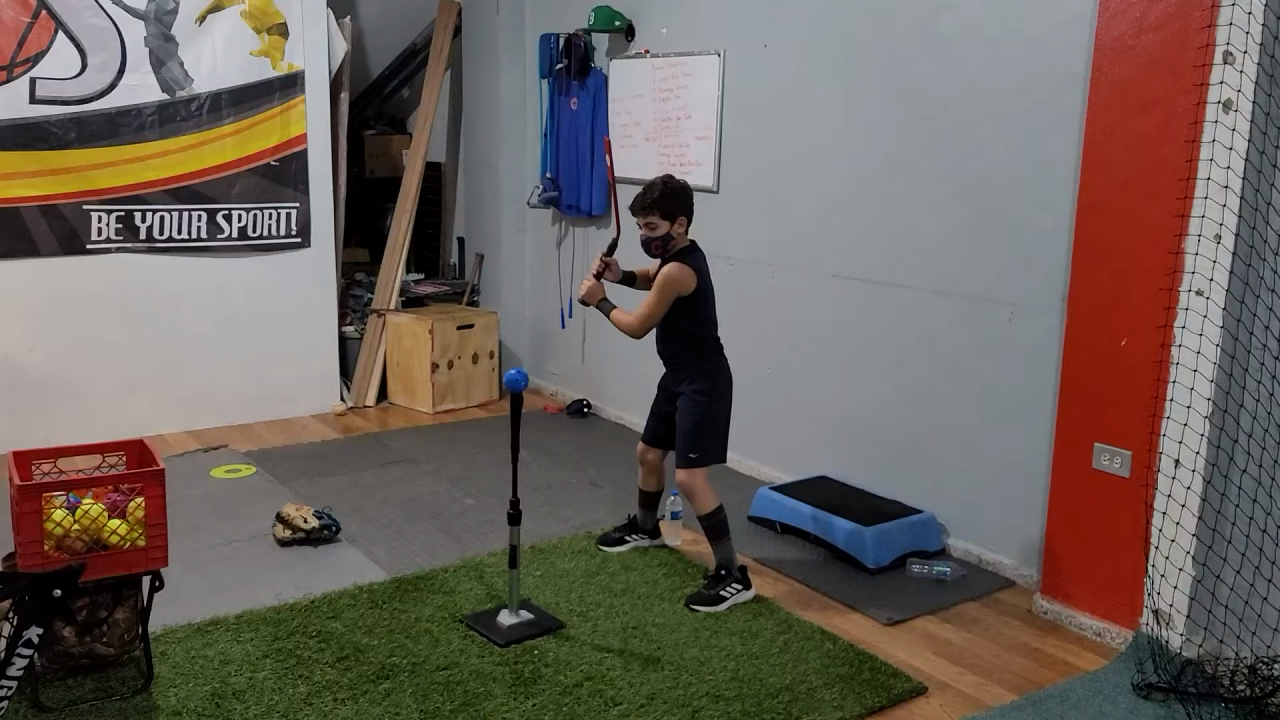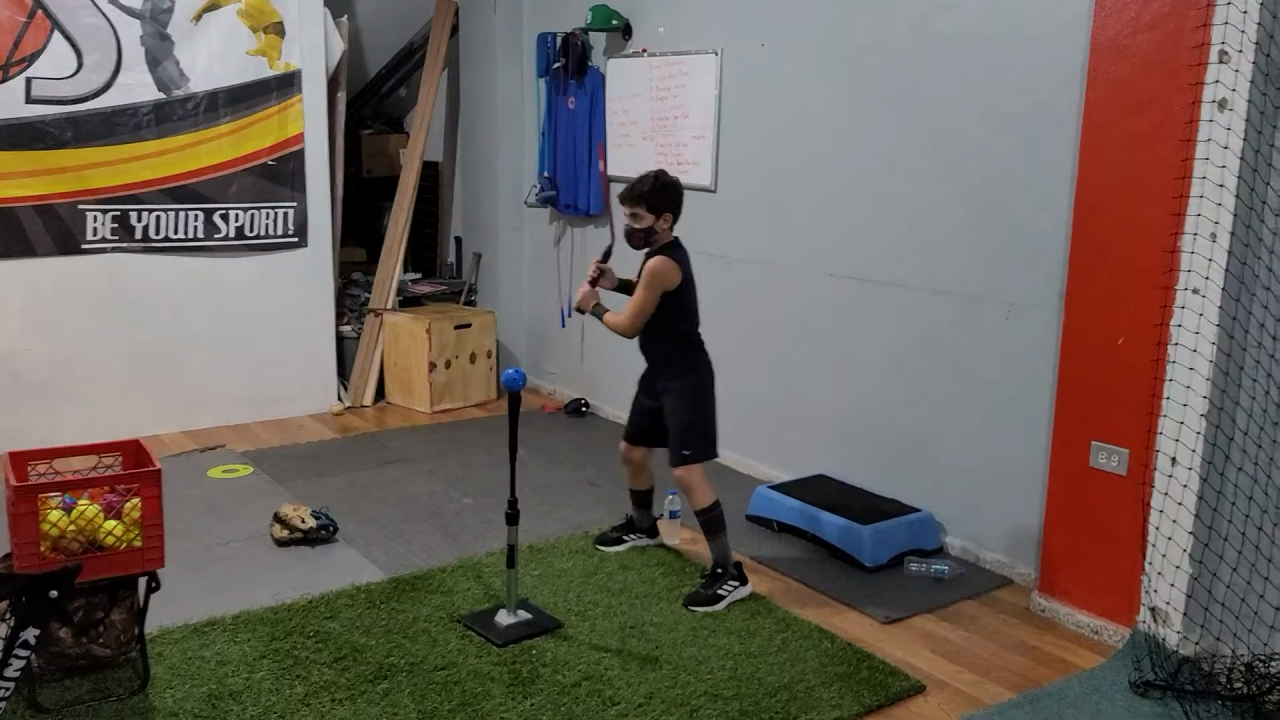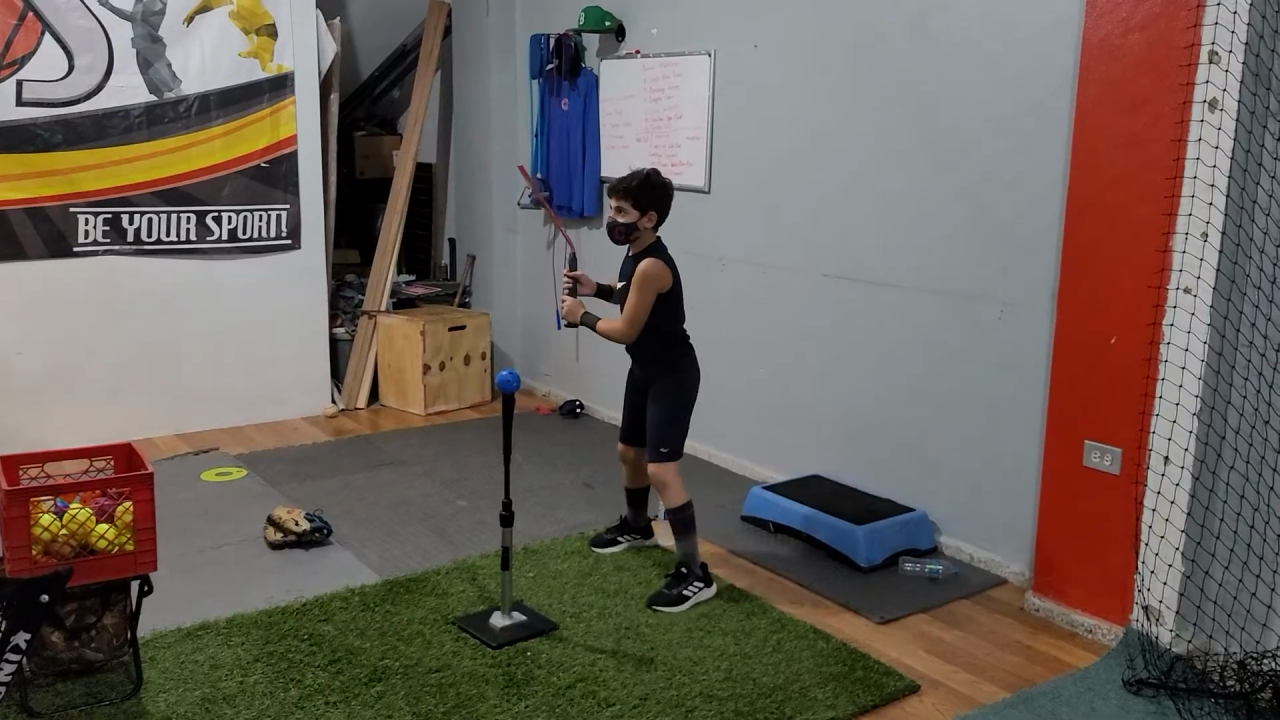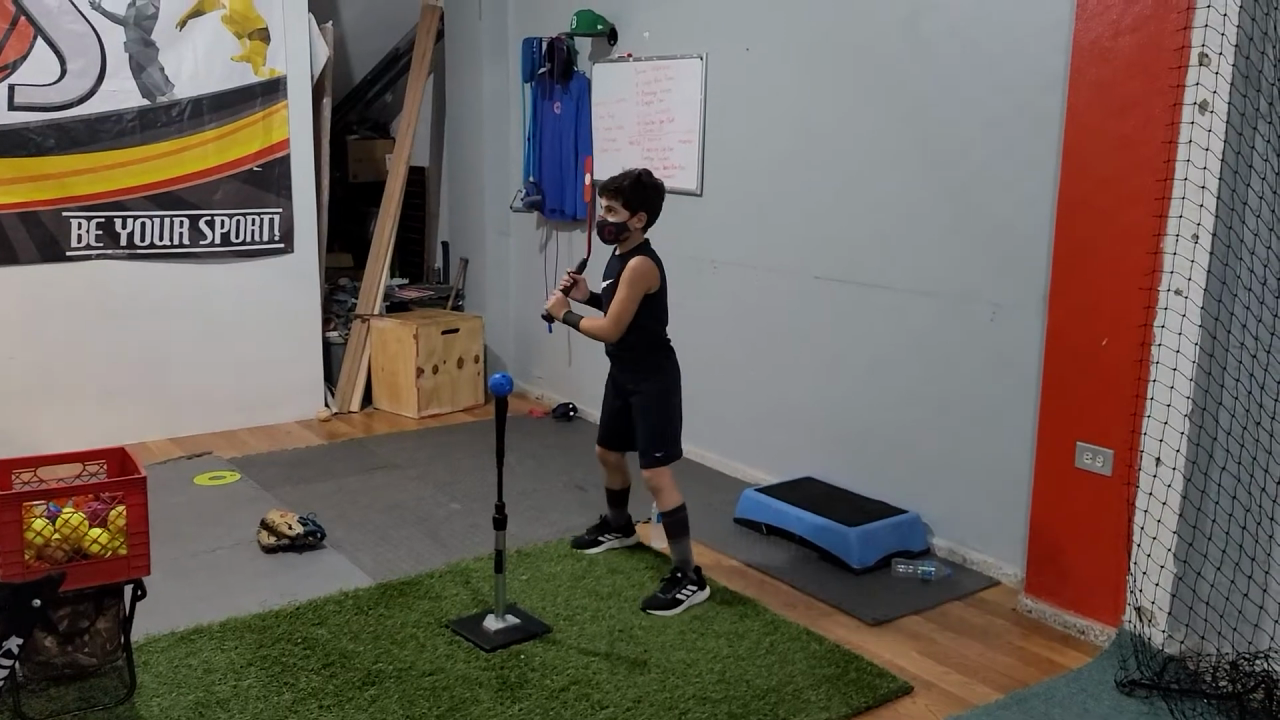
dt=0.4s
person 1, frame 1
left shoulder: (678, 270)
right shoulder: (678, 255)
left elbow: (637, 326)
right elbow: (650, 279)
left wrist: (600, 301)
right wrist: (620, 274)
left hip: (703, 383)
right hip: (679, 377)
left knee: (689, 477)
right knee: (648, 451)
left ankle: (733, 576)
right ankle: (644, 527)
person 1, frame 2
left shoulder: (661, 263)
right shoulder: (664, 253)
left elbow: (630, 325)
left wrist: (594, 305)
right wrist: (617, 283)
left hip: (685, 378)
right hip: (660, 372)
left knee: (687, 473)
right knee: (631, 450)
left ankle: (728, 572)
right ankle: (641, 525)
person 1, frame 3
left shoulder: (651, 265)
right shoulder: (636, 255)
left elbow: (626, 330)
left wrist: (582, 316)
right wrist: (598, 289)
left hip: (672, 374)
right hip: (645, 369)
left knee: (662, 470)
right knee: (630, 451)
left ankle: (695, 574)
right ankle: (637, 527)
person 1, frame 4
left shoulder: (641, 264)
right shoulder: (620, 255)
left elbow: (610, 329)
left wrist: (564, 313)
right wrist: (588, 296)
left hip: (654, 378)
right hip: (624, 373)
left knee: (656, 475)
right knee: (608, 451)
left ankle: (689, 577)
right ankle: (618, 526)
